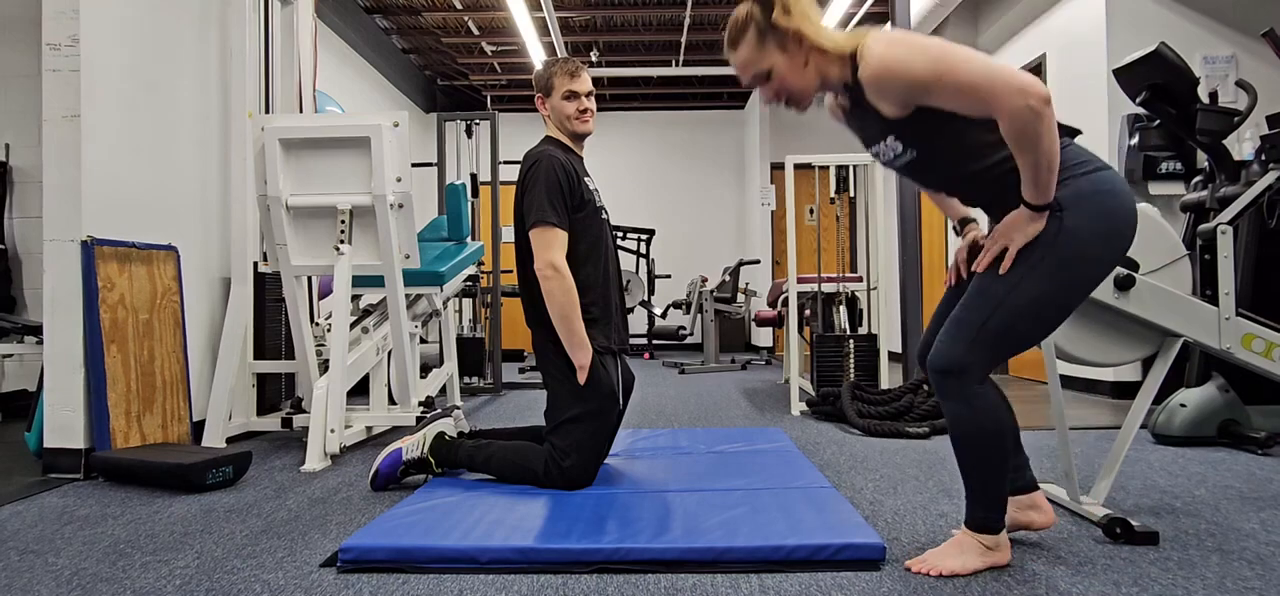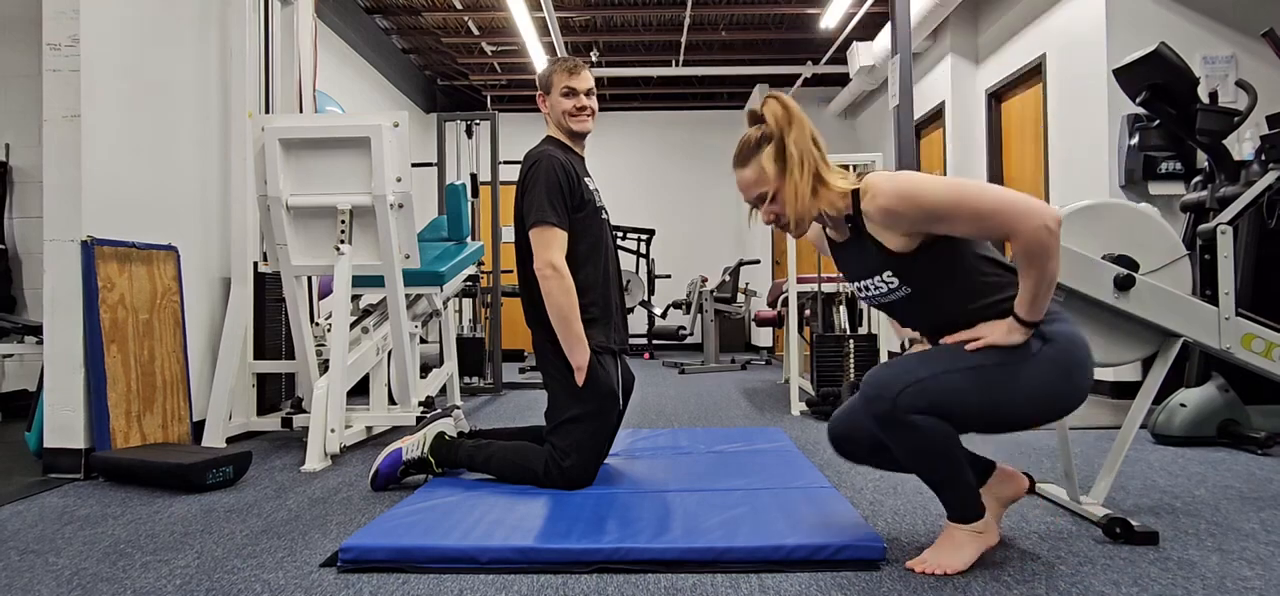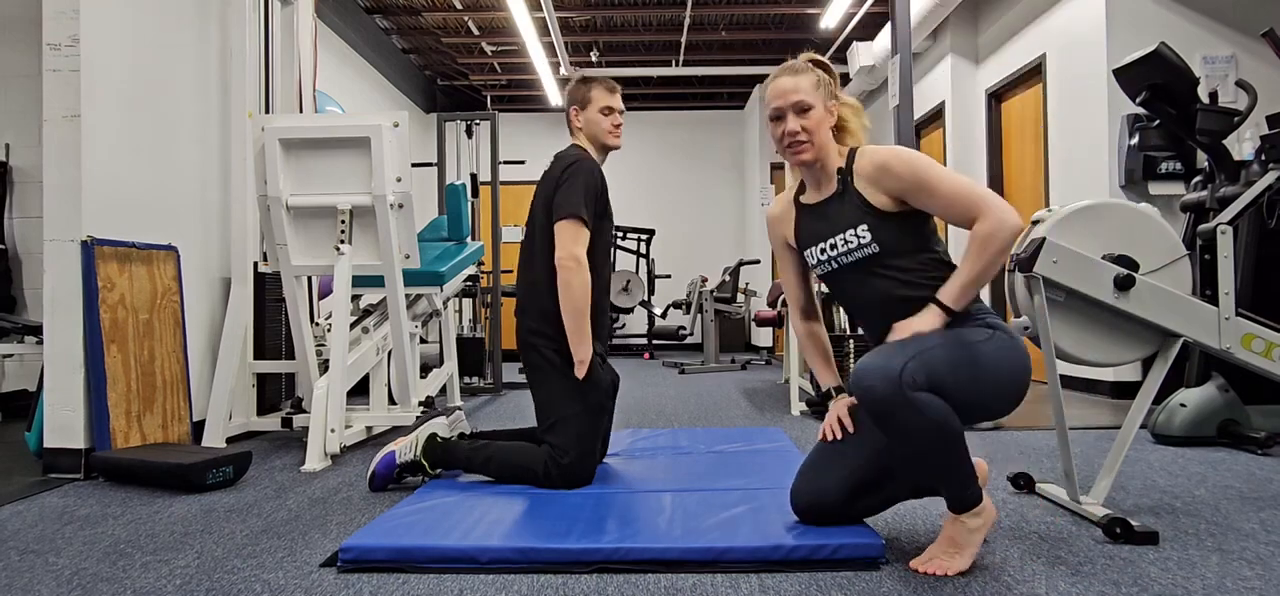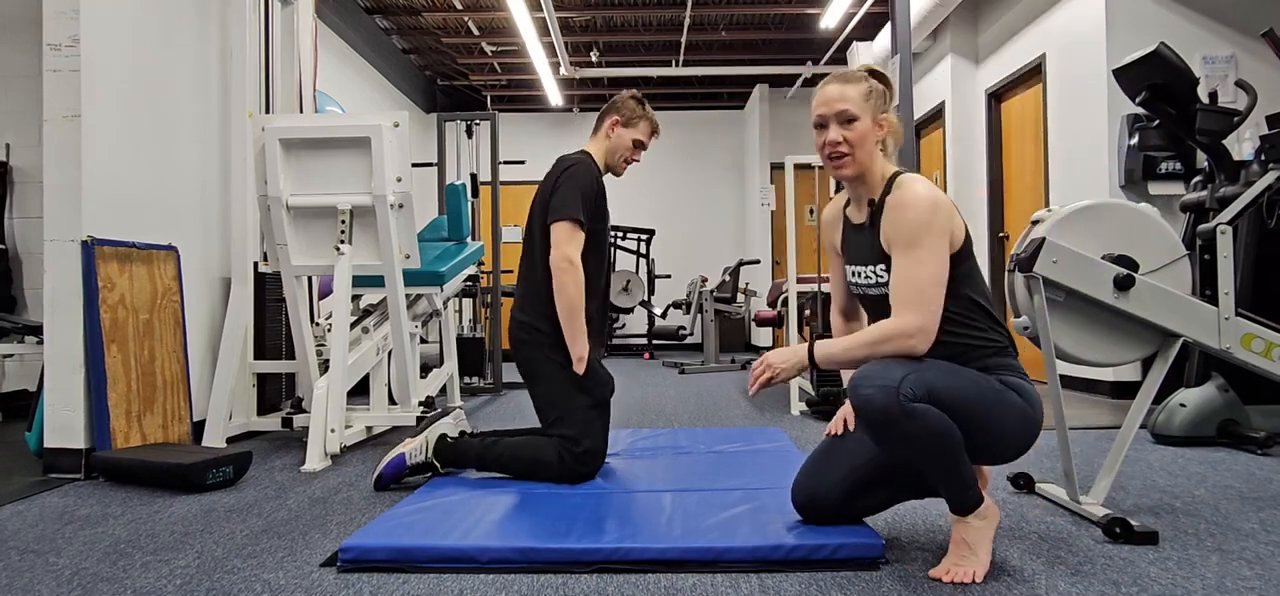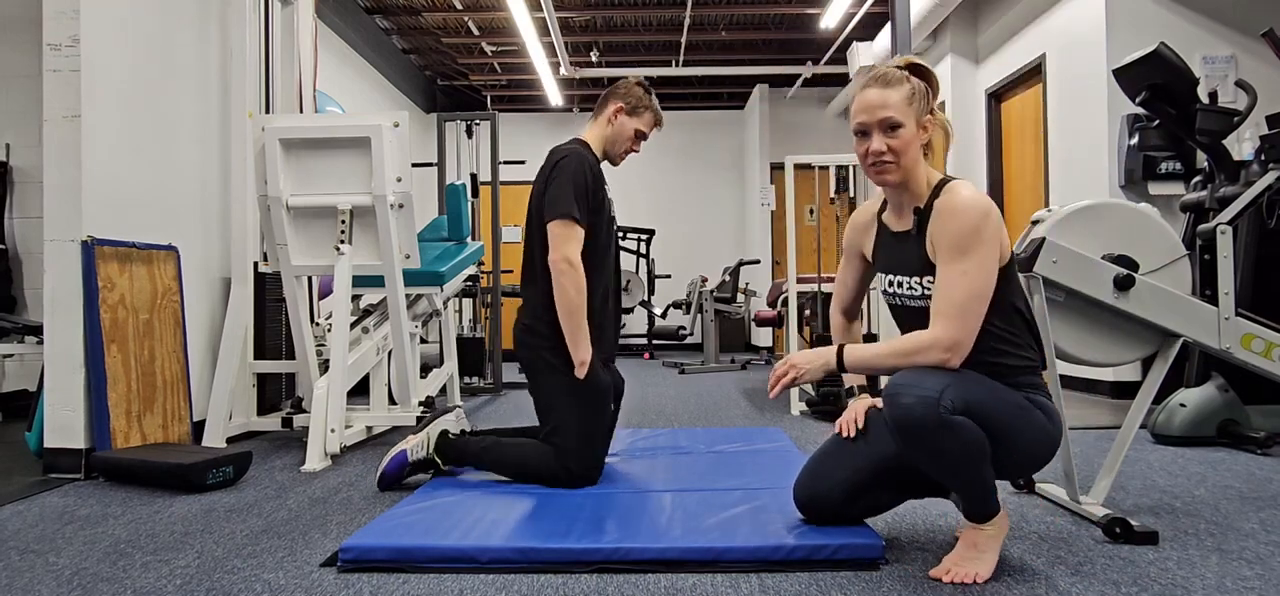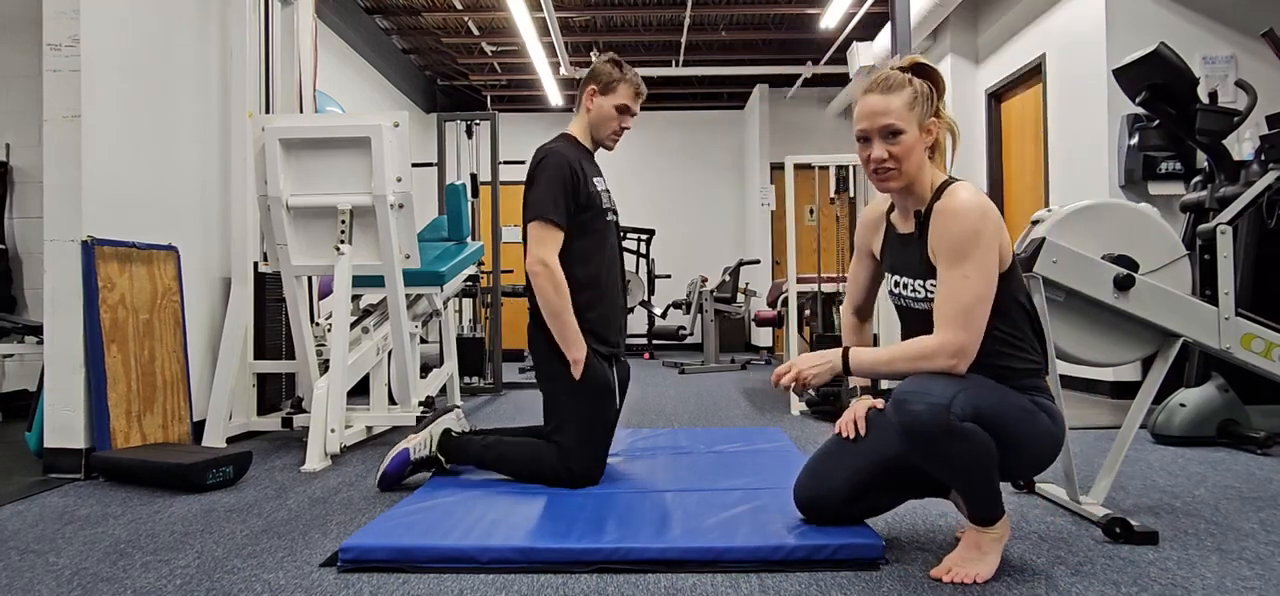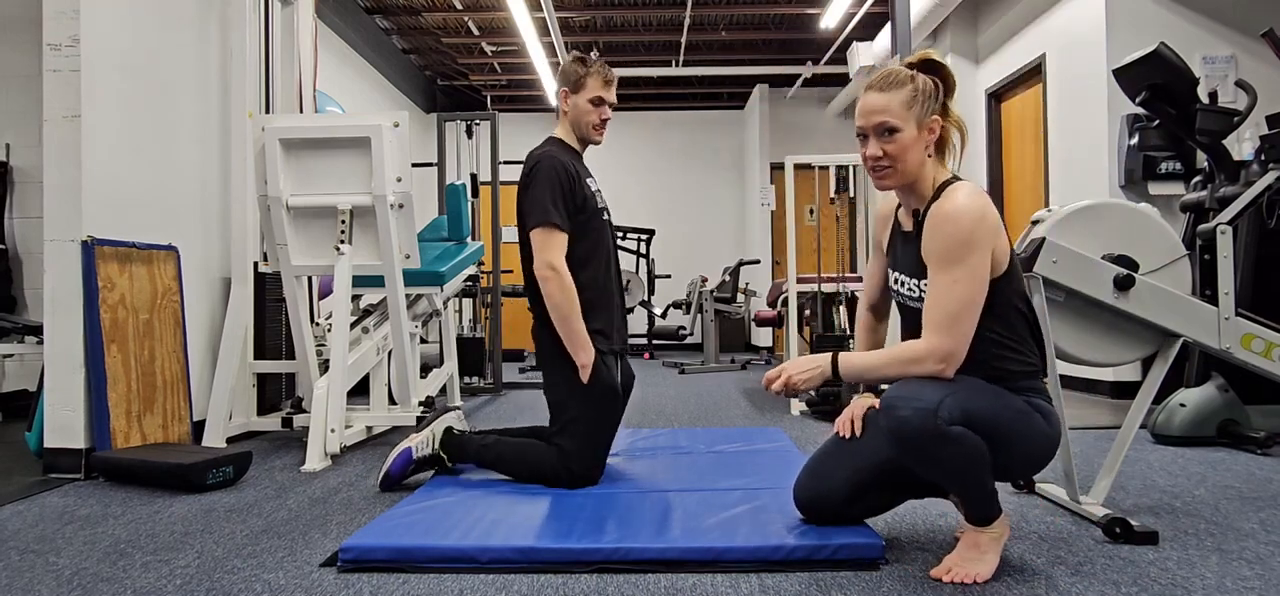
dt=0.5s
person 1, frame 1
left shoulder: (883, 62)
right shoulder: (842, 98)
left elbow: (1028, 97)
left wrist: (1034, 208)
right wrist: (965, 224)
left hip: (1079, 202)
right hip: (1027, 207)
left knee: (957, 361)
right knee: (940, 356)
left ankle: (987, 534)
right ankle: (1021, 498)
person 1, frame 2
left shoulder: (888, 199)
right shoulder: (821, 234)
left elbow: (1037, 219)
left wrist: (1022, 322)
right wrist: (914, 341)
left hip: (1046, 357)
right hip: (960, 358)
left knee: (885, 393)
right knee: (850, 432)
left ankle: (972, 522)
right ankle: (988, 479)
person 1, frame 3
left shoulder: (882, 166)
right shoulder: (782, 216)
left elbow: (1000, 221)
right elbow: (805, 316)
left wrist: (940, 308)
right wrist: (835, 393)
left hip: (979, 351)
right hip: (903, 367)
left knee: (879, 379)
right knee: (814, 501)
left ankle: (969, 508)
right ankle: (950, 468)
person 1, frame 4
left shoulder: (914, 199)
right shoulder: (836, 217)
left elbow: (914, 331)
right elbow: (845, 314)
left wrist: (807, 355)
right wrist: (852, 393)
left hip: (996, 397)
right hip: (921, 397)
left knee: (880, 387)
right knee: (815, 498)
left ankle: (972, 512)
right ankle: (955, 474)
person 1, frame 5
left shoulder: (963, 207)
right shoulder: (867, 221)
left elbow: (948, 345)
right elbow: (843, 312)
left wrist: (833, 359)
right wrist: (857, 391)
left hip: (1016, 411)
right hip: (934, 404)
left knee: (915, 394)
right knee: (817, 497)
left ankle: (986, 518)
right ankle: (960, 475)
person 1, frame 6
left shoulder: (962, 209)
right shoulder: (876, 219)
left elbow: (954, 350)
right elbow: (856, 312)
left wrist: (840, 362)
right wrist: (860, 391)
left hip: (1017, 412)
right hip: (938, 403)
left knee: (923, 400)
right knee: (817, 497)
left ankle: (989, 522)
right ankle: (961, 481)
person 1, frame 7
left shoulder: (961, 210)
right shoulder: (888, 214)
left elbow: (941, 355)
right elbow: (871, 309)
left wrist: (830, 365)
right wrist: (863, 390)
left hip: (1014, 413)
right hip: (936, 405)
left knee: (913, 405)
right knee: (817, 497)
left ankle: (988, 522)
right ankle: (961, 477)
person 2, frame 1
left shoulder: (571, 165)
right shoulder: (550, 165)
right elbow: (550, 266)
right wrist: (583, 356)
left hip: (596, 344)
right hip: (580, 349)
left knee: (582, 450)
right knee: (571, 469)
left ankle: (456, 435)
right ankle: (436, 447)
person 2, frame 2
left shoulder: (573, 166)
right shoulder: (549, 165)
right elbow: (549, 266)
right wrist: (581, 357)
left hip: (599, 344)
right hip: (582, 349)
left knee: (580, 450)
right knee: (571, 468)
left ankle: (454, 435)
right ankle: (438, 448)
person 2, frame 3
left shoulder: (576, 169)
right shoulder: (581, 169)
right elbow: (570, 261)
right wrist: (582, 354)
left hip: (566, 341)
right hip: (562, 344)
left knee: (587, 450)
right knee: (570, 467)
left ankle: (457, 438)
right ankle: (433, 449)
person 2, frame 4
left shoulder: (580, 175)
right shoulder: (580, 173)
right elbow: (563, 262)
left wrist: (587, 351)
right wrist: (580, 352)
left hip: (553, 339)
right hip: (552, 342)
left knee: (587, 447)
right knee: (580, 458)
left ankle: (456, 440)
right ankle: (442, 448)
person 2, frame 5
left shoulder: (585, 167)
right shoulder: (575, 164)
right elbow: (563, 261)
left wrist: (591, 351)
right wrist: (582, 354)
left hip: (573, 344)
right hip: (560, 346)
left knee: (582, 447)
right knee: (578, 466)
left ankle: (460, 437)
right ankle: (445, 445)
person 2, frame 6
left shoulder: (587, 165)
right shoulder: (558, 162)
right elbow: (542, 262)
right wrist: (577, 352)
left hip: (599, 345)
right hip: (578, 348)
left knee: (578, 447)
right knee: (579, 467)
left ankle: (456, 437)
right ankle: (447, 444)
person 2, frame 7
left shoulder: (575, 166)
right shoulder: (551, 166)
right elbow: (550, 268)
right wrist: (585, 355)
left hip: (601, 344)
right hip: (579, 349)
left knee: (579, 449)
right knee: (577, 468)
left ankle: (457, 436)
right ankle: (449, 442)
